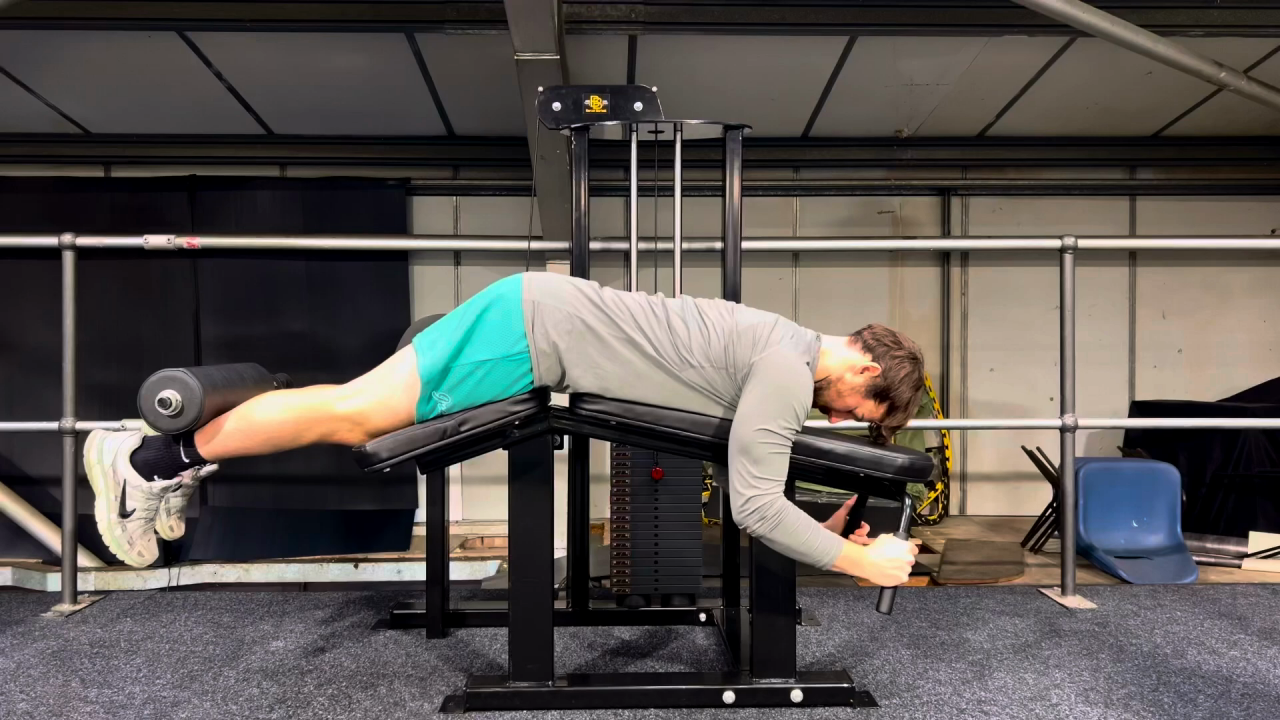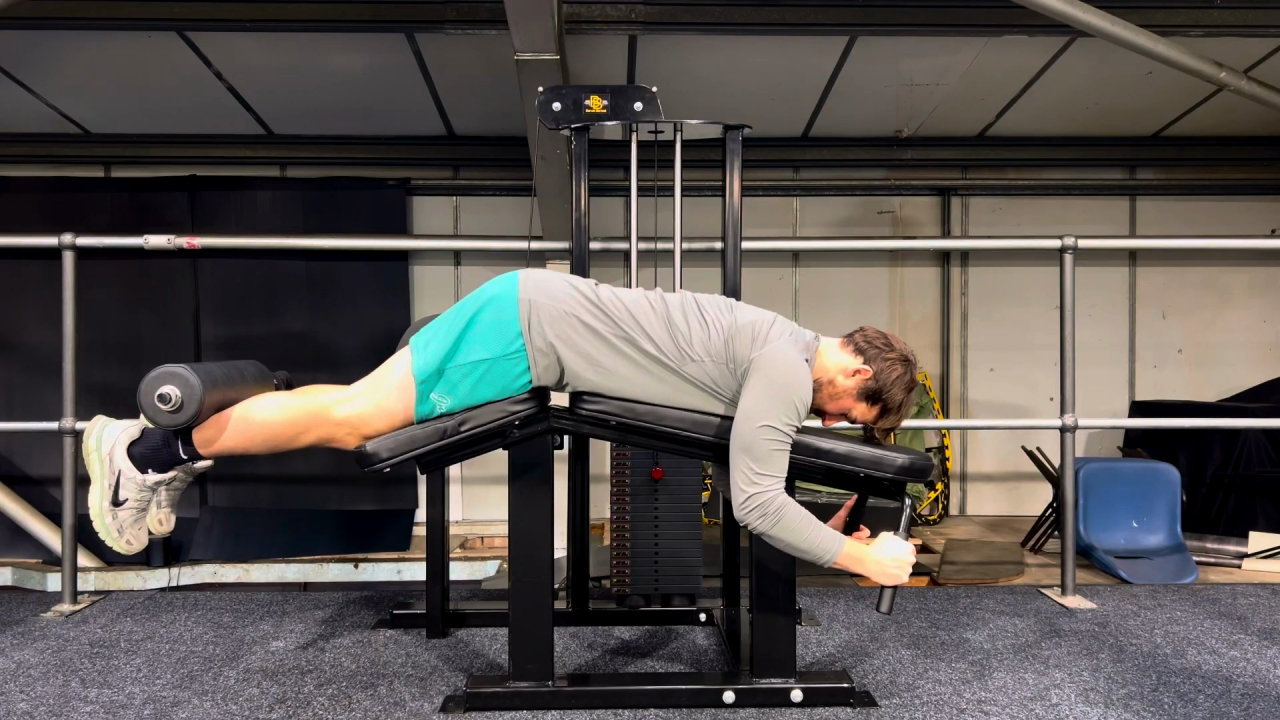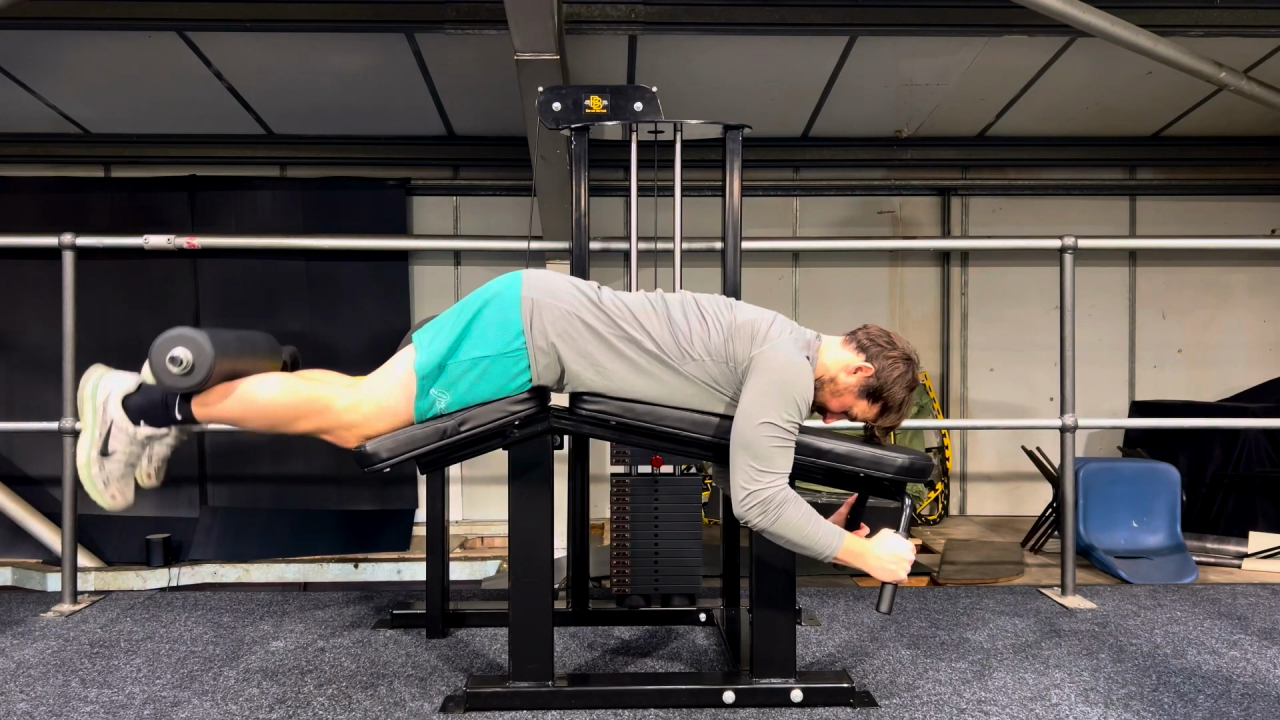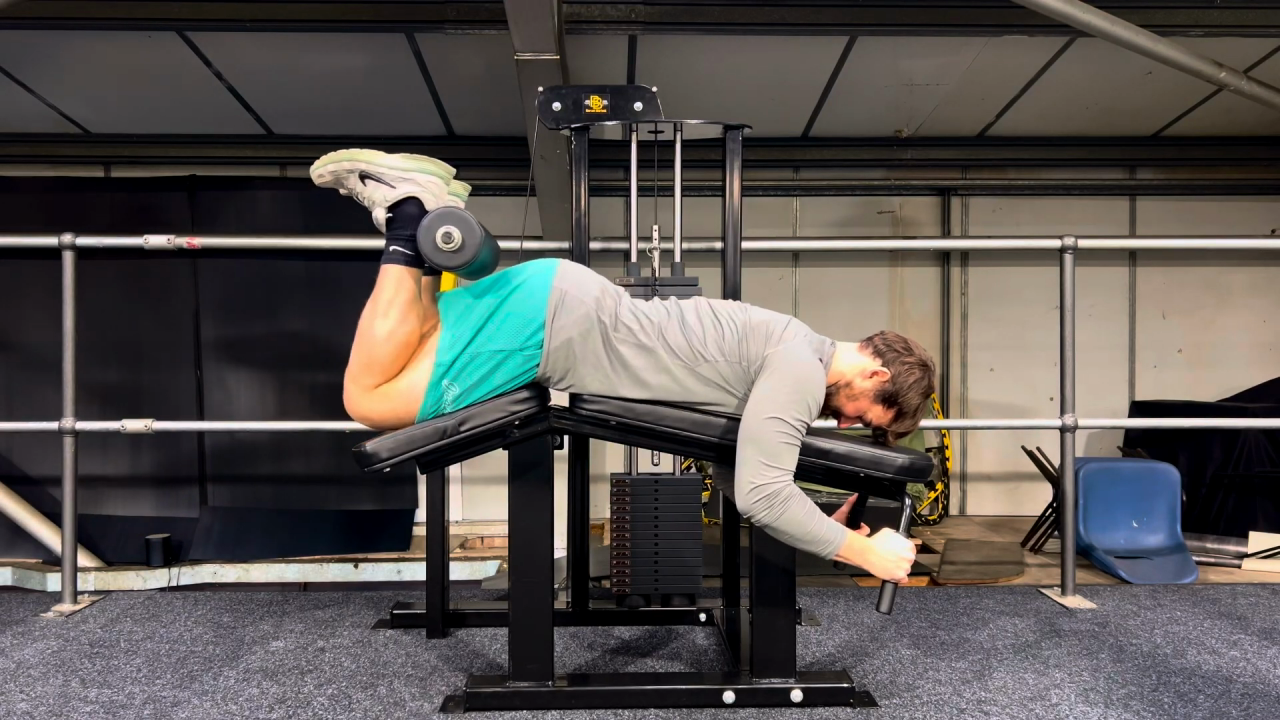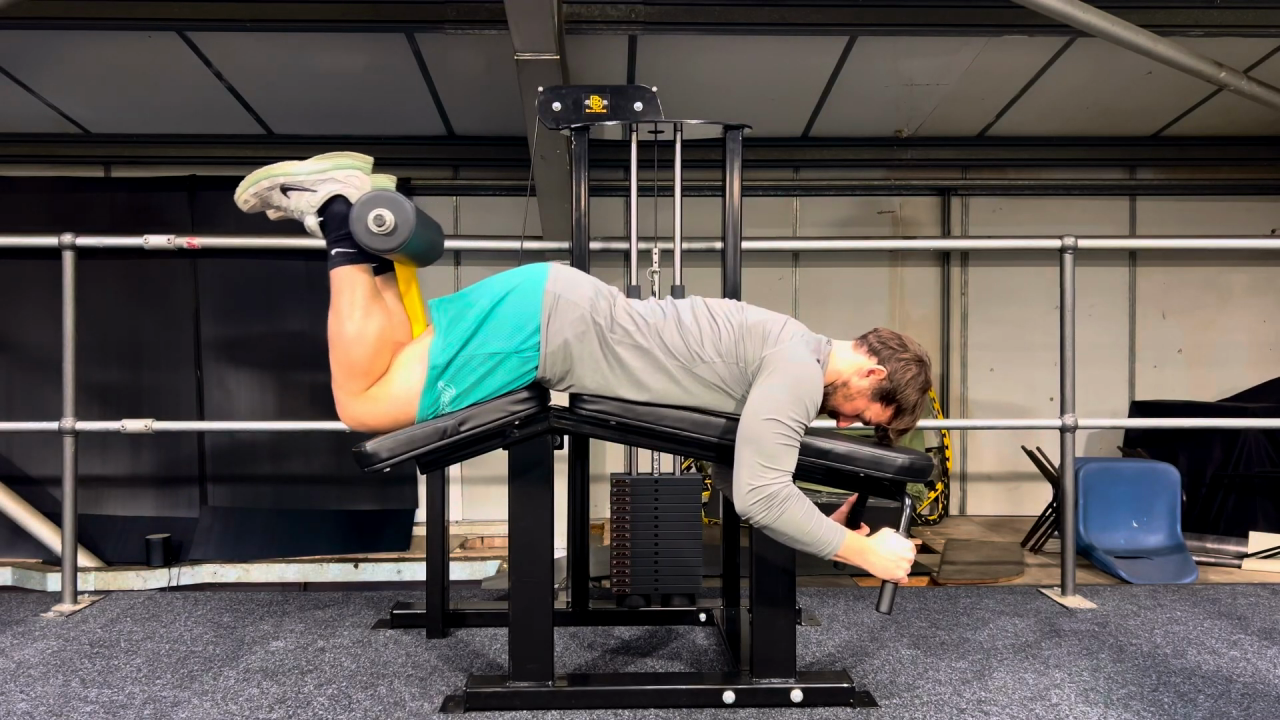
dt=1s
person 1, frame 1
left shoulder: (787, 354)
right shoulder: (788, 368)
left elbow: (740, 472)
right elbow: (755, 505)
left wrist: (829, 521)
right wrist: (860, 562)
left hip: (544, 328)
right hip: (534, 329)
left knee: (360, 422)
right knee: (352, 414)
left ankle: (184, 455)
right ankle: (152, 459)
person 1, frame 2
left shoulder: (781, 352)
right shoulder: (787, 368)
left elbow: (748, 472)
right elbow: (755, 503)
left wrist: (825, 522)
right wrist: (862, 560)
left hip: (540, 318)
right hip: (531, 327)
left knee: (357, 414)
right knee: (348, 419)
left ankle: (178, 446)
right ankle: (150, 449)
person 1, frame 3
left shoulder: (781, 351)
right shoulder: (789, 367)
left elbow: (753, 471)
right elbow: (756, 499)
left wrist: (826, 519)
right wrist: (861, 552)
left hip: (537, 318)
right hip: (532, 327)
left knee: (355, 408)
right knee: (350, 418)
left ankle: (164, 404)
right ankle: (155, 402)
person 1, frame 4
left shoulder: (787, 356)
right shoulder: (801, 370)
left elbow: (736, 472)
right elbow: (760, 493)
left wrist: (824, 524)
right wrist: (864, 552)
left hip: (558, 304)
right hip: (546, 316)
left knee: (389, 373)
right knee: (368, 398)
left ankle: (417, 218)
right ankle: (409, 217)
person 1, frame 5
left shoulder: (785, 354)
right shoulder: (800, 370)
left elbow: (737, 466)
right elbow: (760, 495)
left wrist: (819, 524)
right wrist: (863, 551)
left hip: (554, 306)
right hip: (543, 319)
left knee: (381, 382)
right knee: (364, 403)
left ankle: (363, 232)
right ankle: (341, 216)
